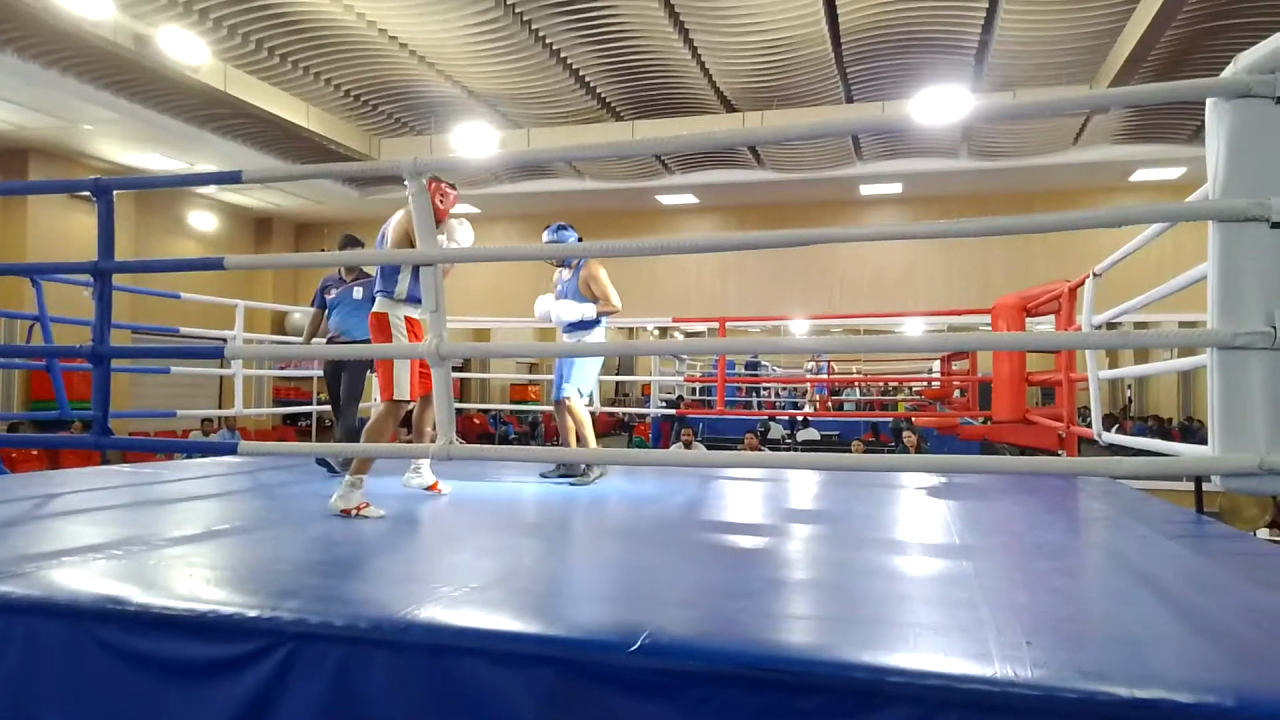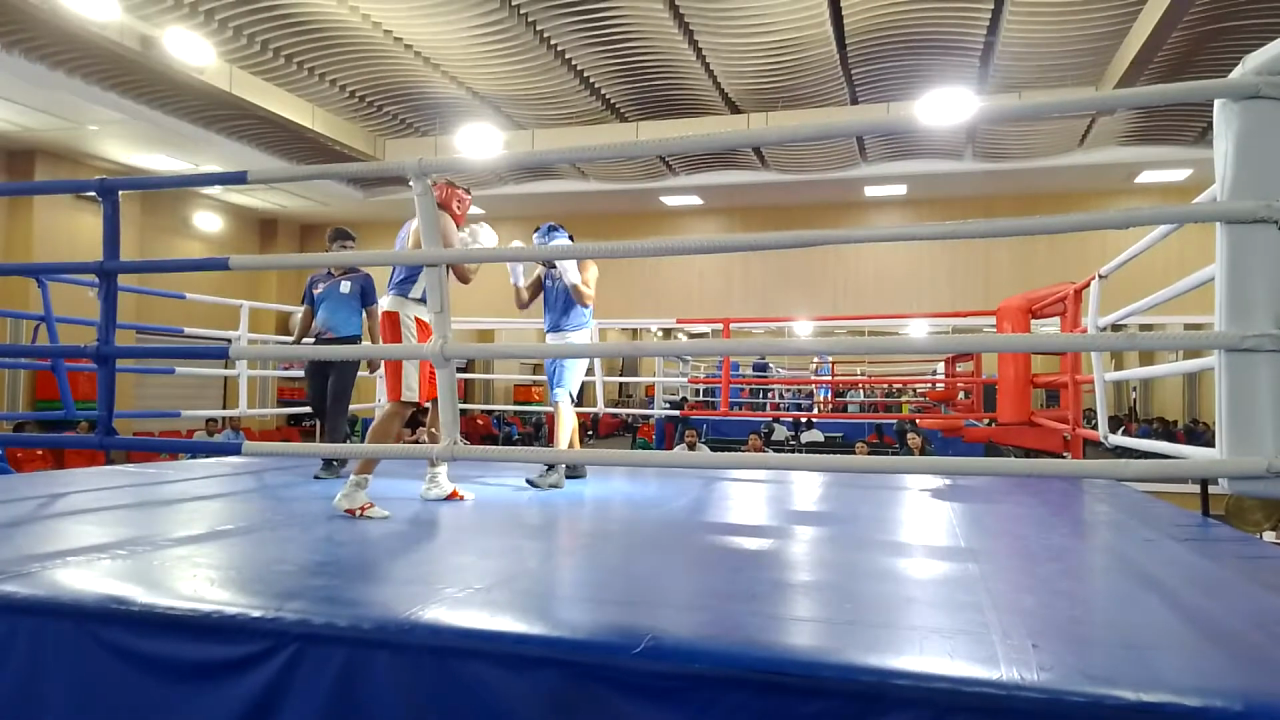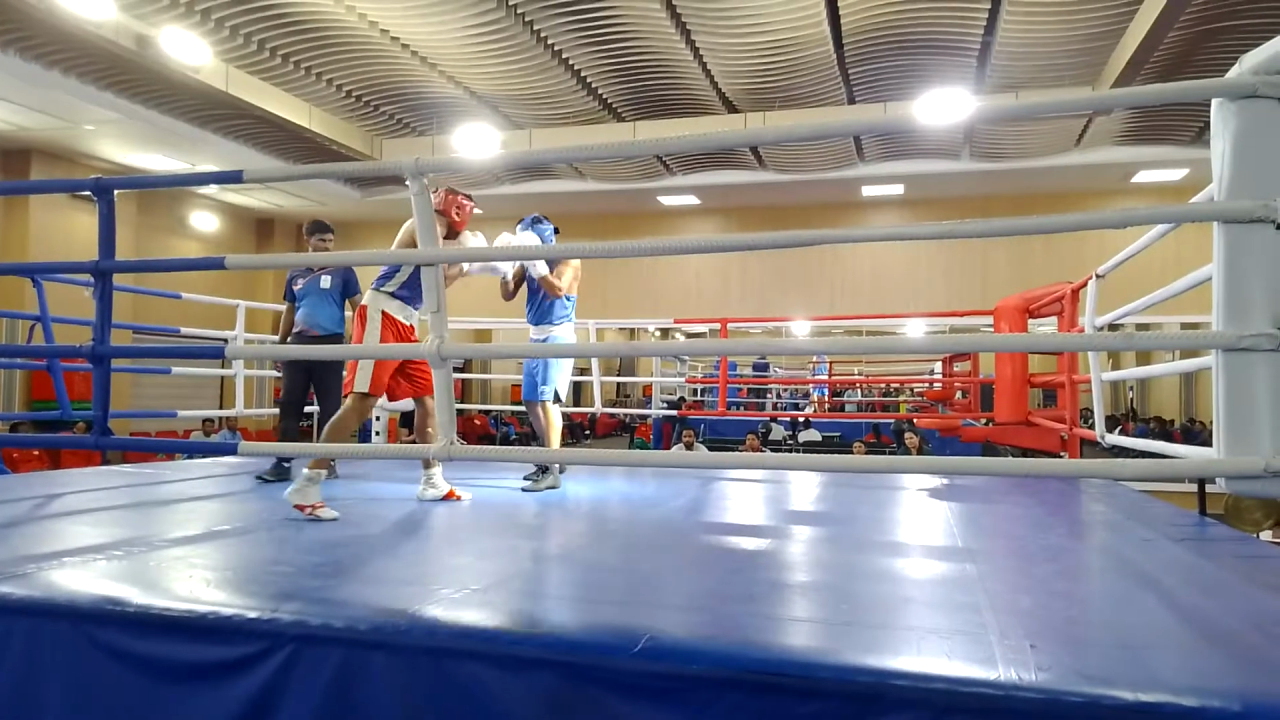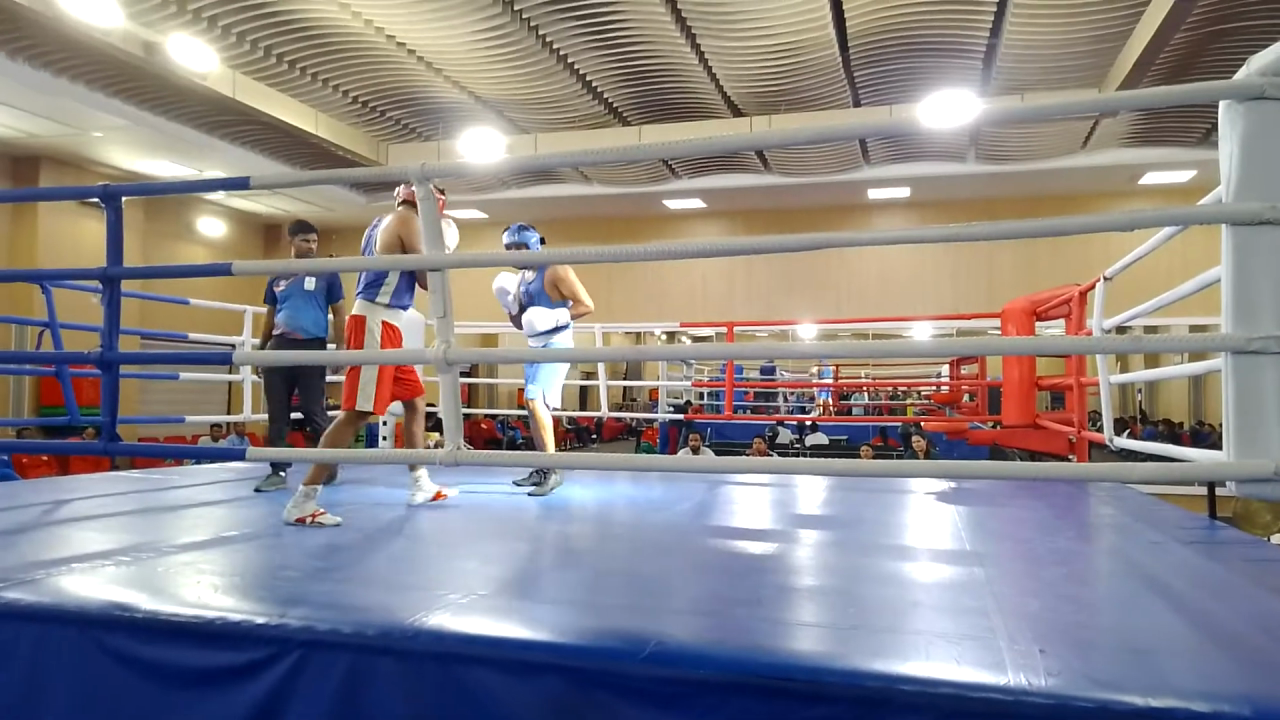
dt=0.3s
person 1, frame 1
left shoulder: (397, 221)
right shoulder: (416, 216)
right elbow: (437, 272)
left wrist: (442, 244)
right wrist: (456, 244)
left hip: (405, 318)
right hip: (395, 318)
left knee: (428, 393)
right knee: (395, 404)
left ankle: (419, 470)
right ankle: (349, 492)
person 1, frame 2
left shoulder: (413, 226)
right shoulder: (439, 219)
right elbow: (464, 274)
left wrist: (466, 244)
right wrist: (481, 246)
left hip: (416, 320)
right hip: (405, 318)
left knee: (439, 398)
right knee: (401, 404)
left ankle: (436, 481)
right ankle: (353, 491)
person 1, frame 3
left shoulder: (434, 234)
left elbow: (424, 277)
right elbow: (441, 278)
left wrist: (461, 261)
right wrist: (465, 260)
left hip: (403, 323)
right hip: (381, 316)
left knee: (426, 400)
right knee: (361, 401)
left ankle: (432, 482)
right ankle: (305, 489)
person 1, frame 4
left shoulder: (382, 223)
right shoulder: (407, 219)
right elbow: (427, 279)
right wrist: (442, 249)
left hip: (385, 326)
right hip: (375, 323)
left knee: (415, 402)
right knee: (357, 414)
left ankle: (419, 482)
right ankle: (302, 502)
person 2, frame 1
left shoulder: (591, 270)
right shoulder: (559, 275)
left elbow: (615, 305)
left wrist: (578, 311)
right wrist: (551, 313)
left hip: (588, 343)
right hip: (569, 344)
left knee: (570, 399)
right knee: (560, 403)
left ankle: (595, 463)
right ankle: (571, 463)
person 2, frame 2
left shoulder: (585, 266)
right shoulder: (544, 271)
left elbow: (587, 298)
right elbow: (522, 303)
left wrist: (570, 271)
right wrist: (516, 273)
left hip: (576, 343)
right hip: (553, 344)
left knee: (562, 401)
right knee: (562, 404)
left ankle: (557, 468)
right ankle: (576, 464)
person 2, frame 3
left shoulder: (568, 260)
right shoulder: (527, 263)
left elbow: (556, 291)
right elbow: (508, 295)
left wrist: (537, 264)
left hip: (558, 337)
right hip: (536, 338)
left knee: (547, 400)
right knee: (531, 400)
left ankle: (552, 471)
person 2, frame 4
left shoulder: (556, 270)
right shoulder: (520, 279)
left elbow: (586, 305)
left wrist: (554, 317)
right wrist: (508, 304)
left hip: (556, 344)
right hip: (535, 346)
left knee: (534, 400)
right knee: (536, 405)
left ankle: (552, 471)
right ankle: (544, 469)
person 3, frame 1
left shoulder: (371, 283)
right shoulder: (327, 283)
right elbow: (317, 316)
right wrist: (304, 345)
left knee: (348, 402)
right knee: (338, 405)
left ankle: (341, 455)
person 3, frame 2
left shoulder: (361, 278)
right shoulder: (315, 279)
left elbow: (372, 316)
right elbow: (307, 314)
right wrist: (295, 342)
left hip: (347, 345)
right hip: (319, 345)
left knee: (336, 403)
right knee: (316, 402)
left ankle: (332, 460)
right ankle: (340, 445)
person 3, frame 3
left shoulder: (343, 272)
right shoulder: (295, 275)
left elbow: (358, 308)
right elbow: (289, 312)
right wrist: (280, 344)
left hip: (329, 344)
right hip: (299, 343)
left knee: (328, 407)
right knee: (289, 402)
right ankle: (283, 462)
person 3, frame 4
left shoulder: (327, 274)
right shoulder: (276, 276)
left elbow: (339, 313)
right elbow: (270, 315)
left wrist: (340, 349)
right wrist: (260, 350)
left hip: (312, 348)
right hip: (279, 348)
left knee: (312, 409)
right knee: (277, 412)
right ankle: (278, 471)
